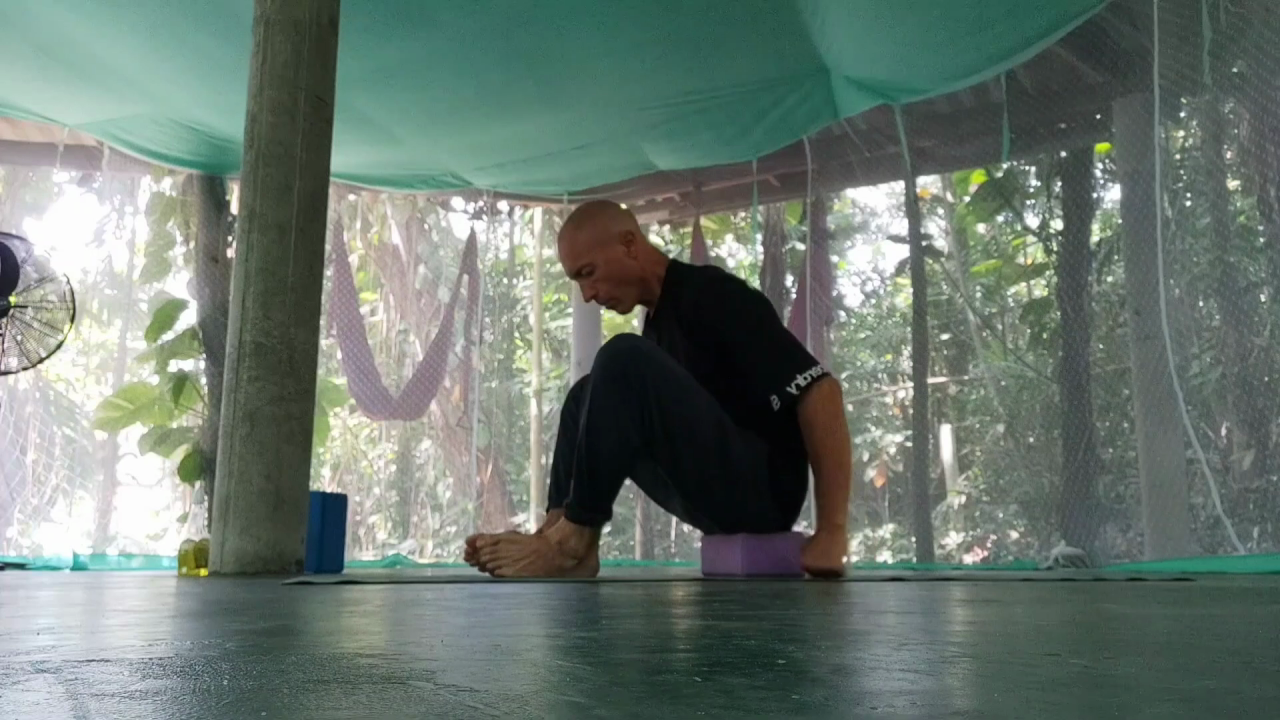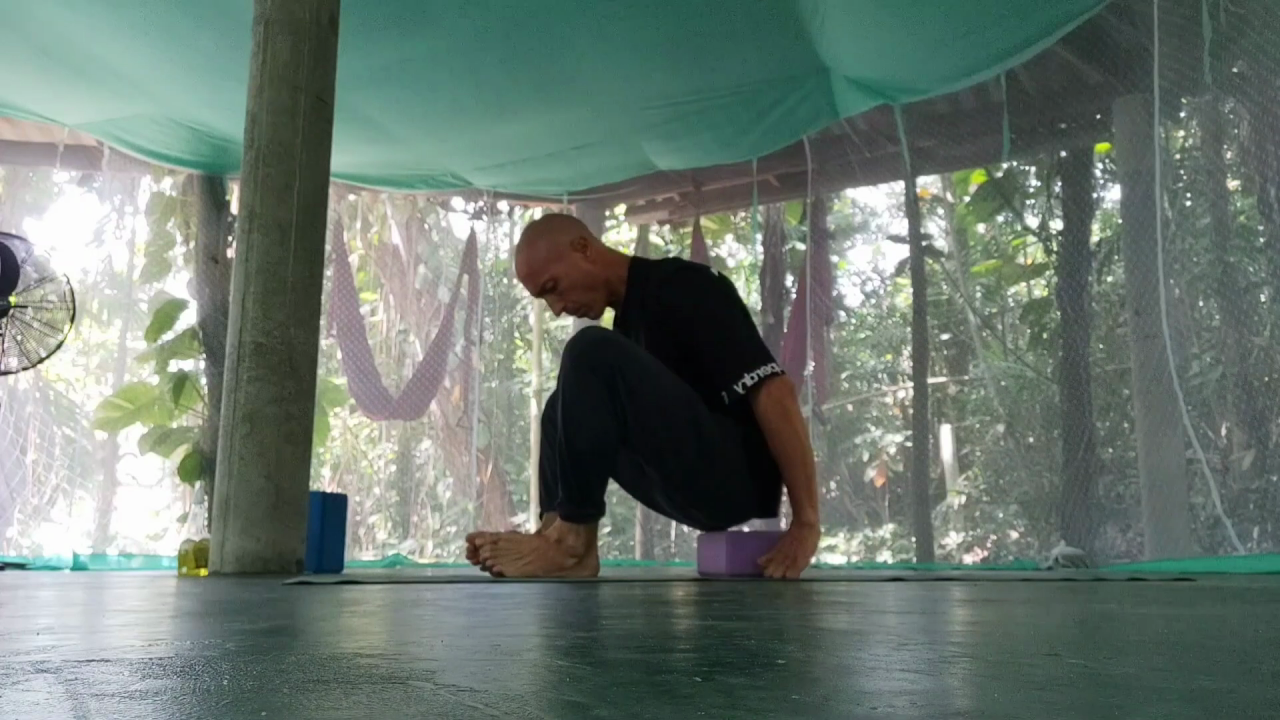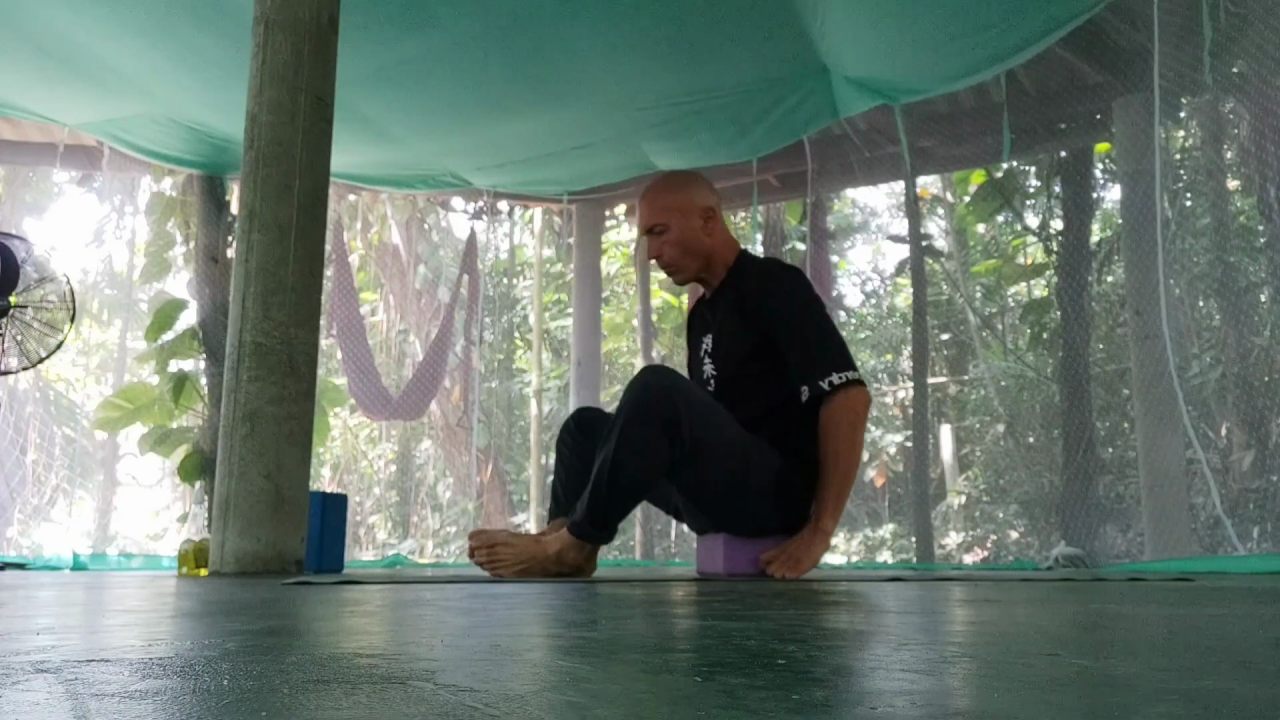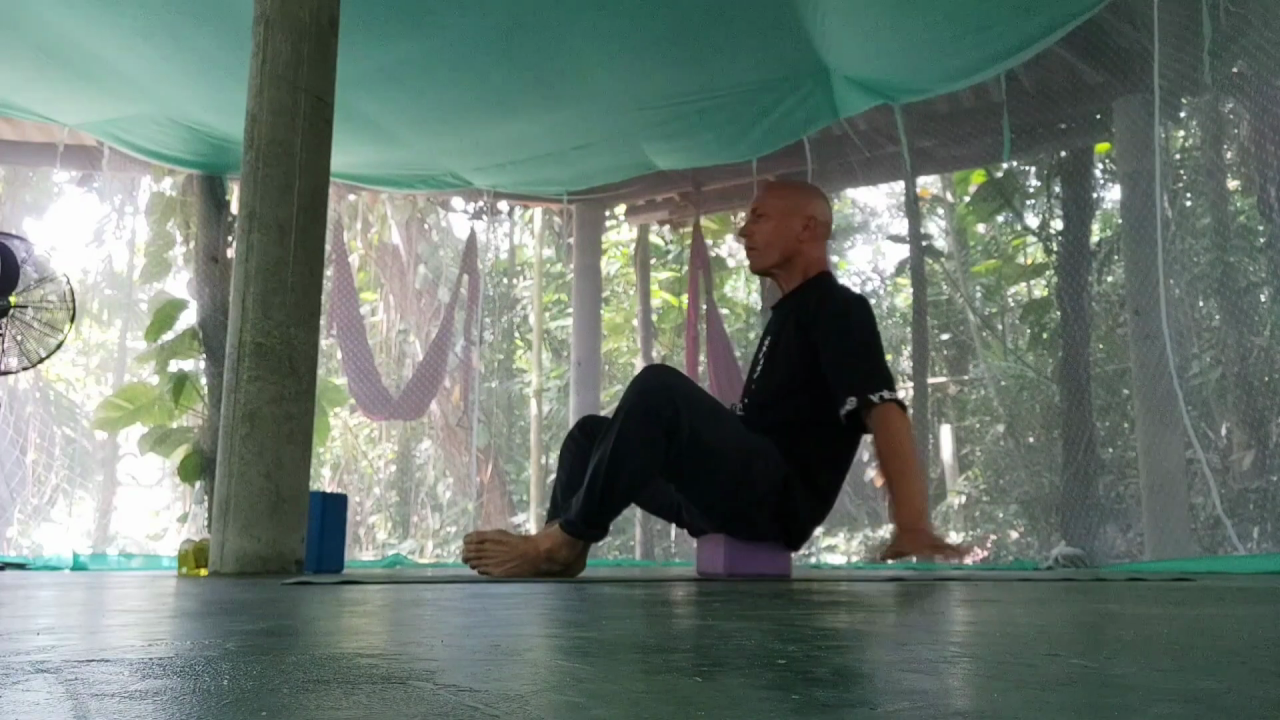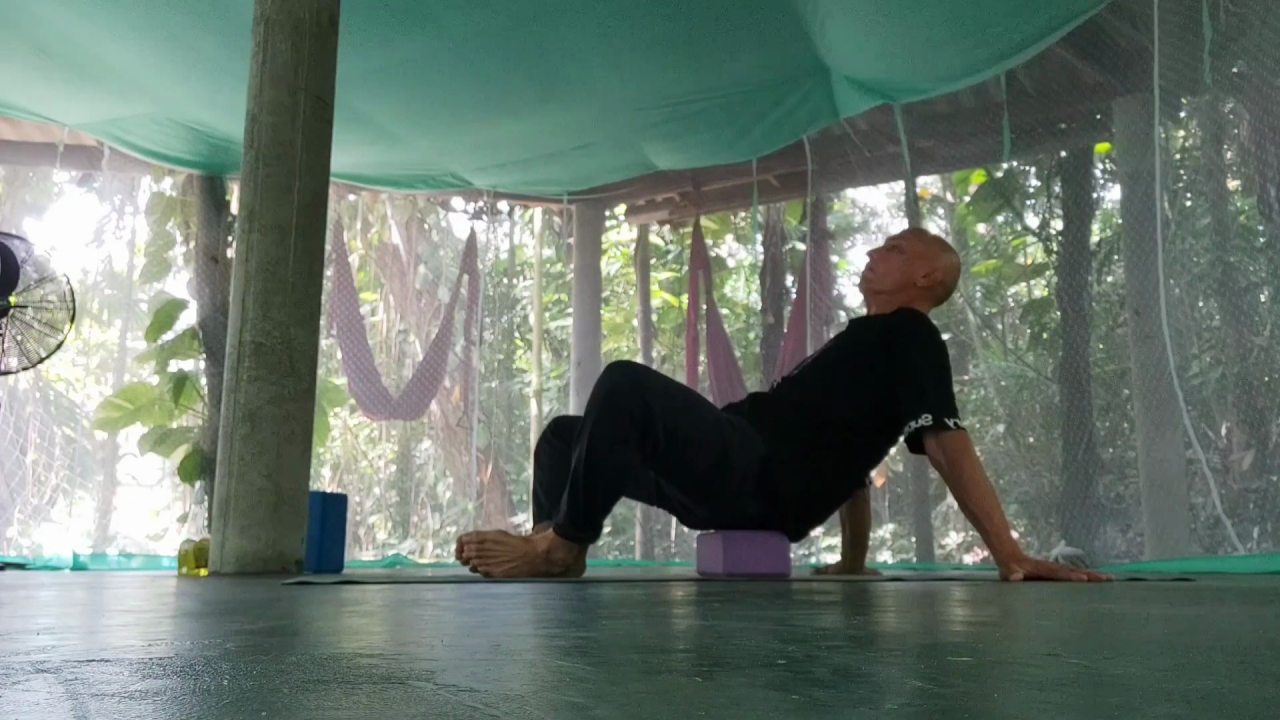
dt=1s
person 1, frame 1
left shoulder: (714, 297)
right shoulder: (656, 325)
left elbow: (819, 390)
left wrist: (832, 527)
left hip: (760, 491)
right hip: (710, 492)
left knee: (623, 363)
right knee: (590, 394)
left ankle: (573, 539)
right ankle: (561, 529)
person 1, frame 2
left shoulder: (680, 288)
right shoulder: (627, 321)
left elbow: (773, 390)
left wrist: (806, 523)
left hip: (737, 480)
right hip: (694, 485)
left knee: (592, 354)
right knee: (566, 408)
left ankle: (571, 537)
right ankle: (558, 530)
person 1, frame 3
left shoulder: (775, 287)
right shoulder: (702, 315)
left elbow: (848, 396)
left wrist: (818, 531)
left hip: (771, 493)
right hip: (720, 492)
left knee: (657, 389)
right knee: (585, 425)
left ankle: (575, 544)
right ankle: (560, 536)
person 1, frame 4
left shoulder: (836, 310)
right shoulder: (789, 314)
left elbow: (884, 411)
left wrist: (912, 524)
right wrist: (776, 520)
left hip: (771, 499)
right hip: (738, 493)
left knee: (660, 387)
right knee: (592, 431)
left ankle: (566, 543)
right ankle: (552, 553)
person 1, frame 5
left shoulder: (911, 336)
right shoulder: (864, 338)
left elbow: (947, 444)
right elbow: (849, 448)
left wrist: (1009, 555)
right wrist: (853, 561)
left hip: (763, 480)
right hip: (732, 475)
left knee: (625, 384)
right knee: (564, 437)
left ankle: (561, 544)
right ankle: (551, 562)
